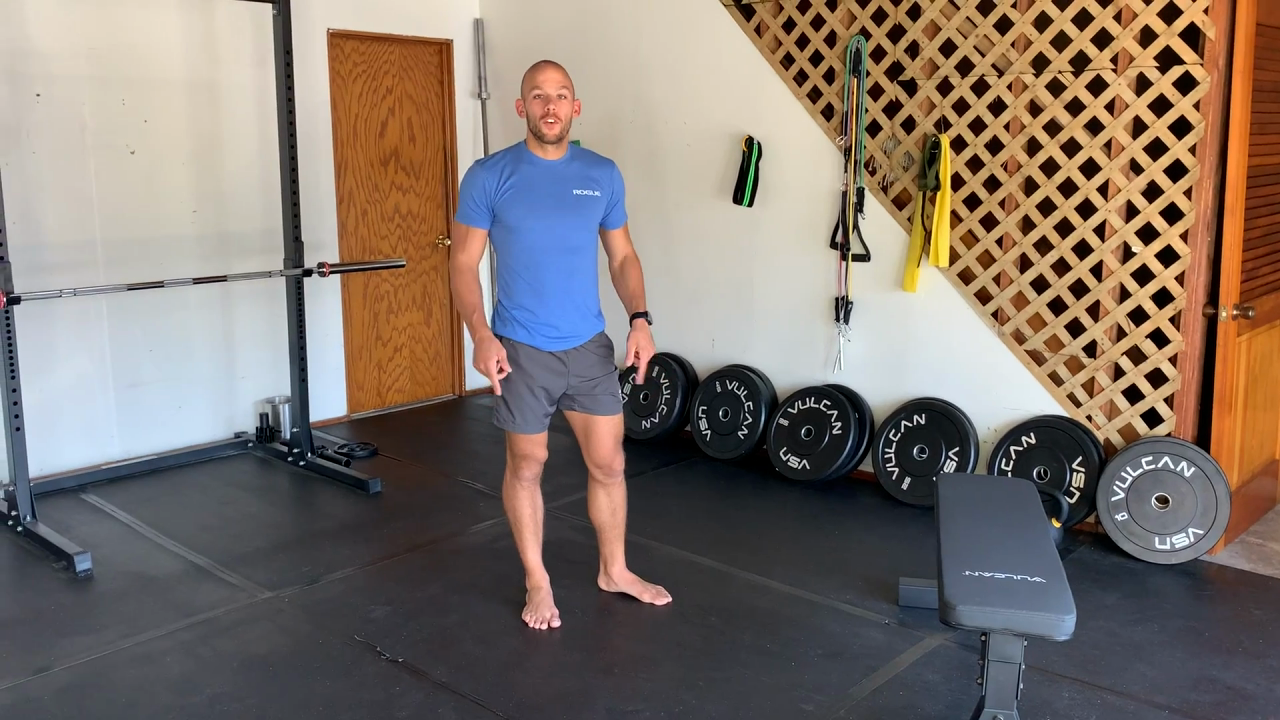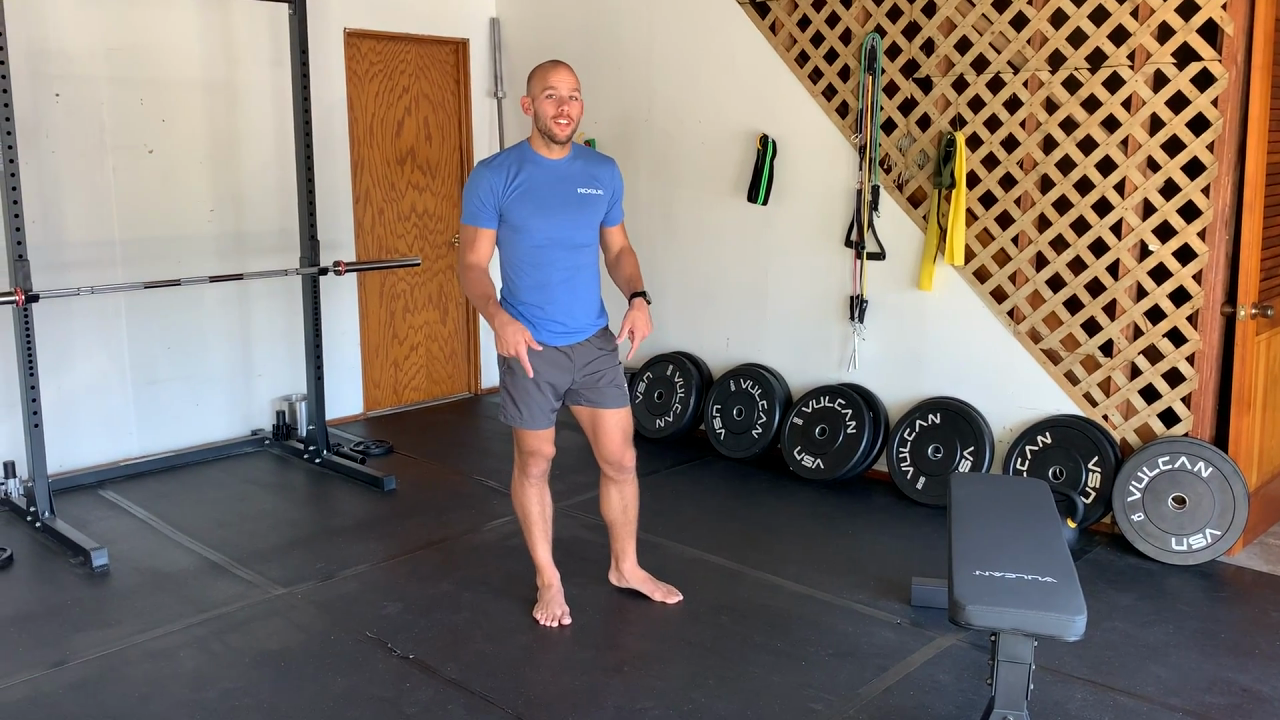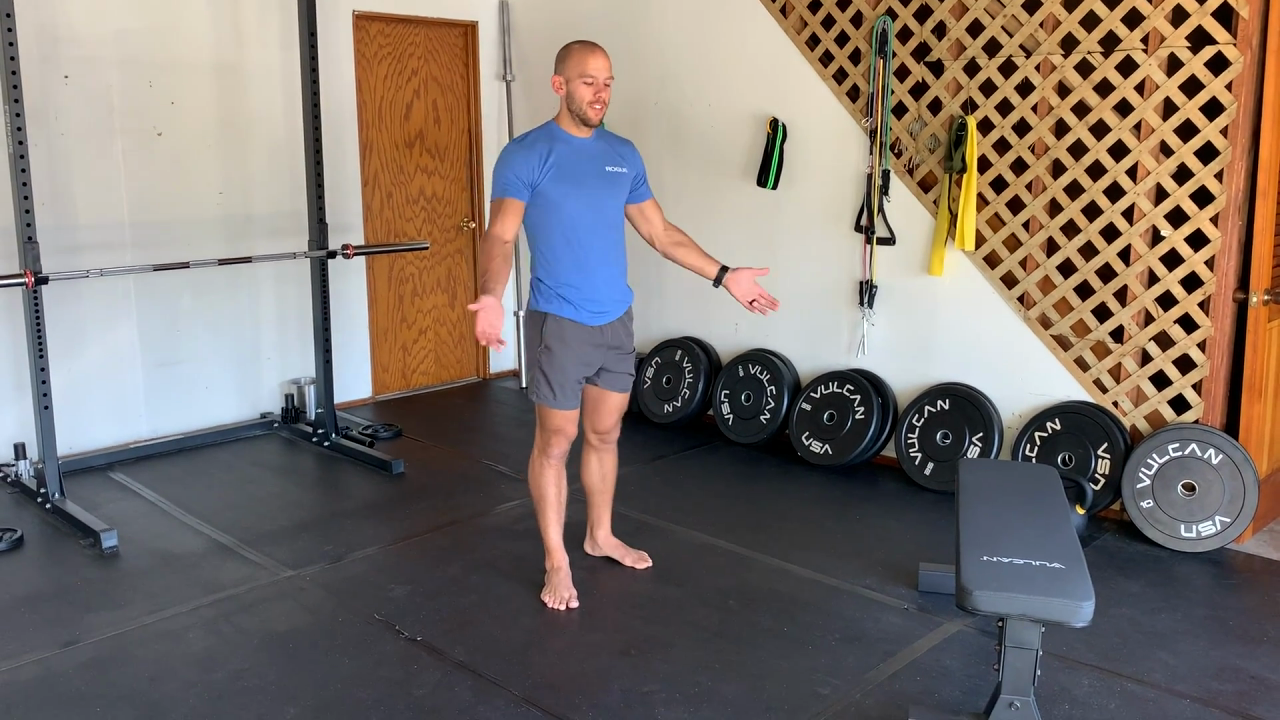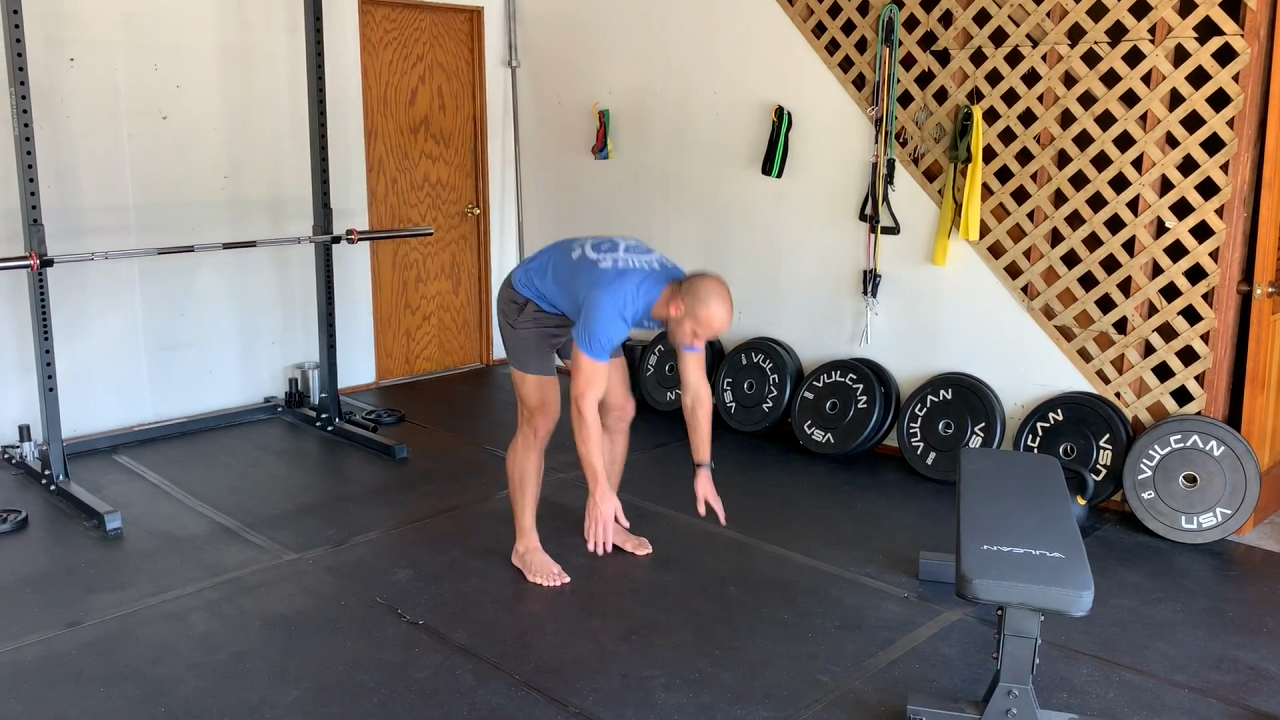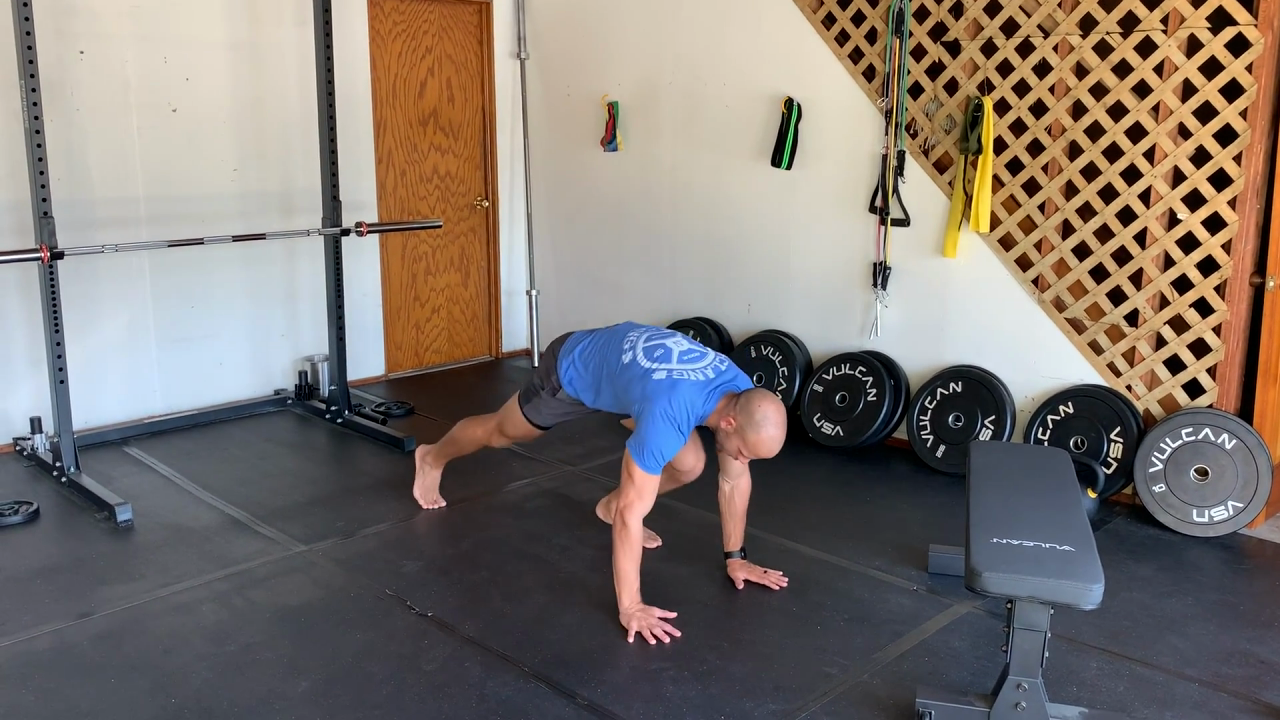
dt=1s
person 1, frame 1
left shoulder: (603, 174)
right shoulder: (489, 176)
left elbow: (623, 255)
right elbow: (464, 262)
left wrist: (640, 319)
right wrist: (481, 334)
left hip: (590, 346)
right hip: (522, 350)
left knee: (609, 464)
right knee: (526, 467)
left ankle: (614, 570)
right ankle: (537, 582)
person 1, frame 2
left shoulder: (603, 171)
right shoulder: (493, 176)
right elbow: (472, 262)
left wrist: (637, 299)
right wrist: (498, 318)
left hip: (595, 342)
right hip: (530, 347)
left knee: (620, 460)
right knee: (534, 464)
left ankle: (625, 566)
right ankle: (548, 579)
person 1, frame 3
left shoulder: (624, 154)
right shoulder: (525, 155)
left elbow: (659, 231)
right elbow: (499, 236)
left wrist: (724, 275)
right wrist: (491, 296)
left hip: (616, 321)
right hip: (559, 324)
left knee: (604, 436)
right knee: (556, 442)
left ankle: (600, 536)
right ankle: (556, 561)
person 1, frame 4
left shoulder: (688, 303)
right shoulder: (613, 307)
left elbow: (696, 389)
right elbow: (585, 403)
left wrist: (702, 469)
right wrist: (599, 490)
left hip: (576, 300)
right hip: (529, 302)
left knee: (620, 410)
right knee: (540, 420)
left ankle: (602, 523)
right ankle: (525, 544)
person 1, frame 5
left shoulder: (741, 393)
right shoulder: (667, 417)
left elbow: (734, 479)
right elbow: (632, 514)
left wrist: (735, 556)
right wrist: (630, 607)
left hip: (618, 360)
right hip: (572, 370)
left knee: (690, 464)
right knee: (502, 431)
left ankle: (613, 505)
right ankle: (431, 459)
